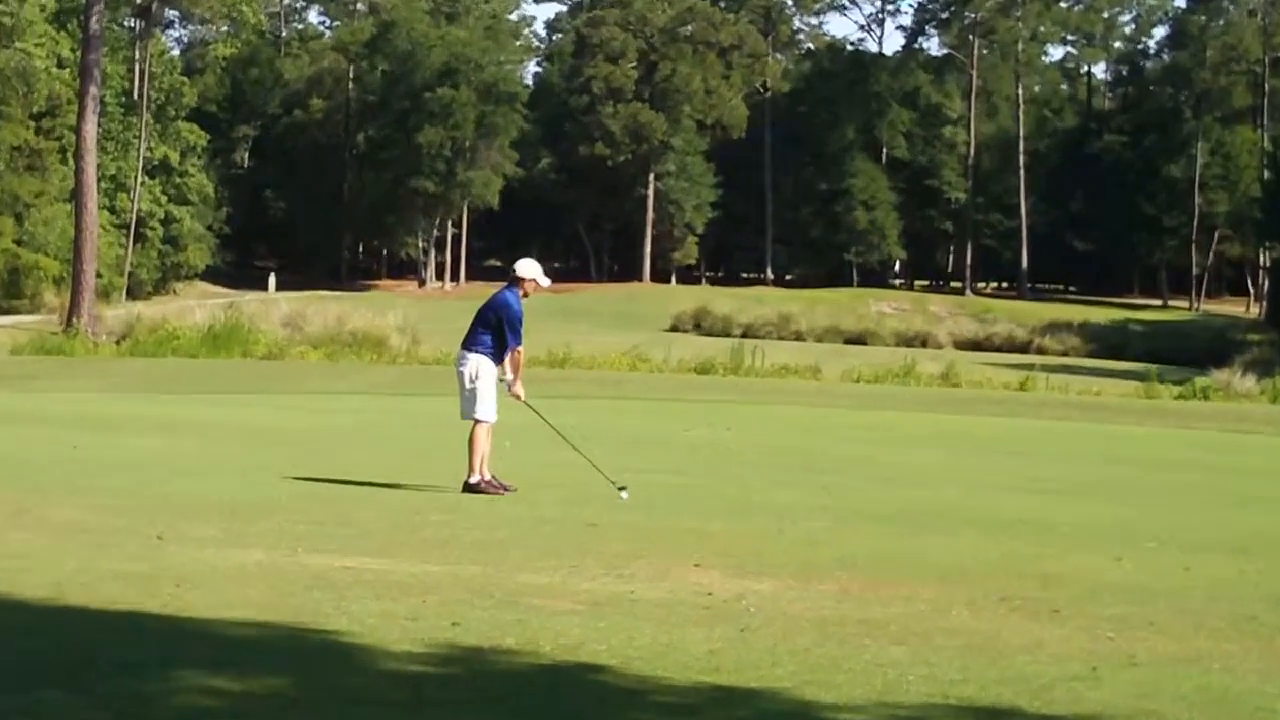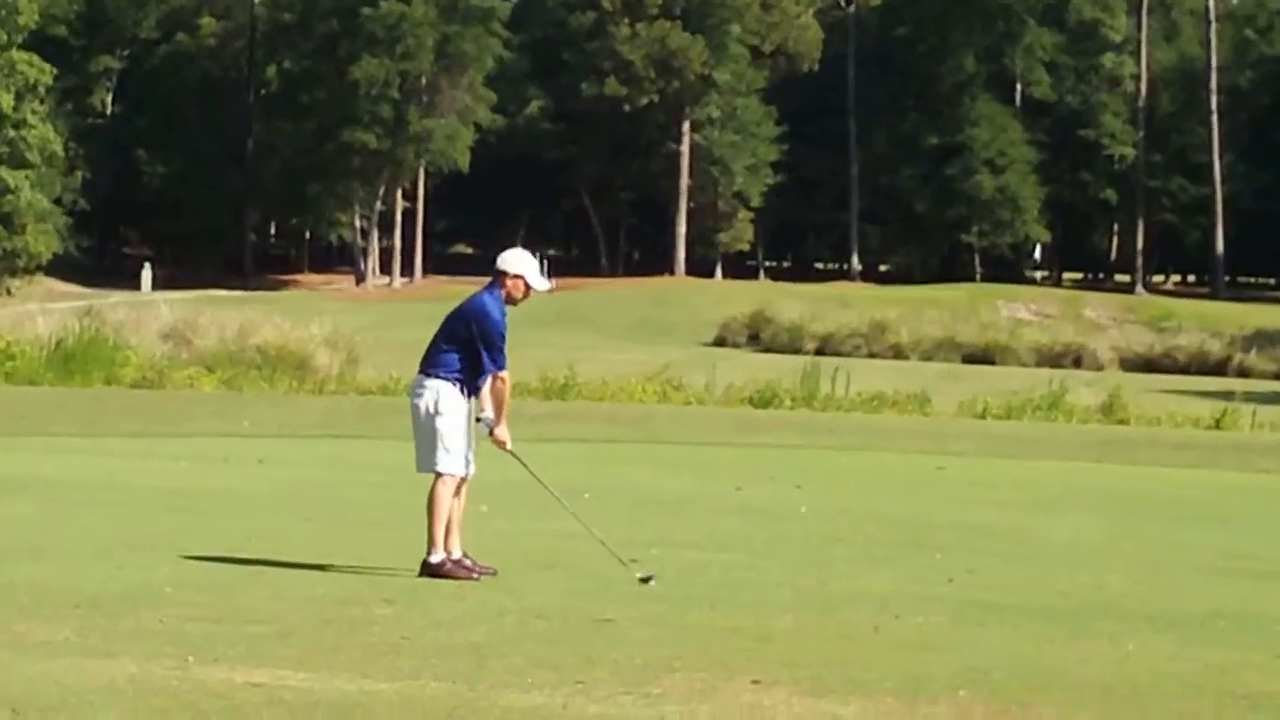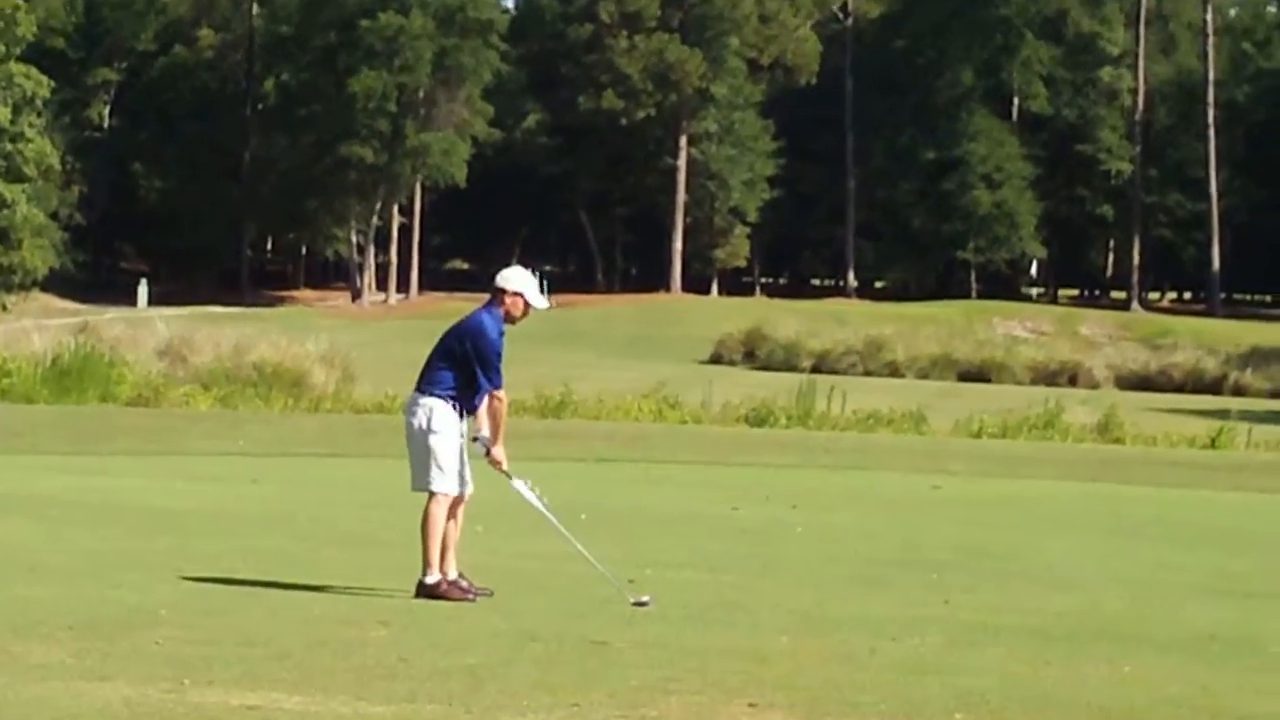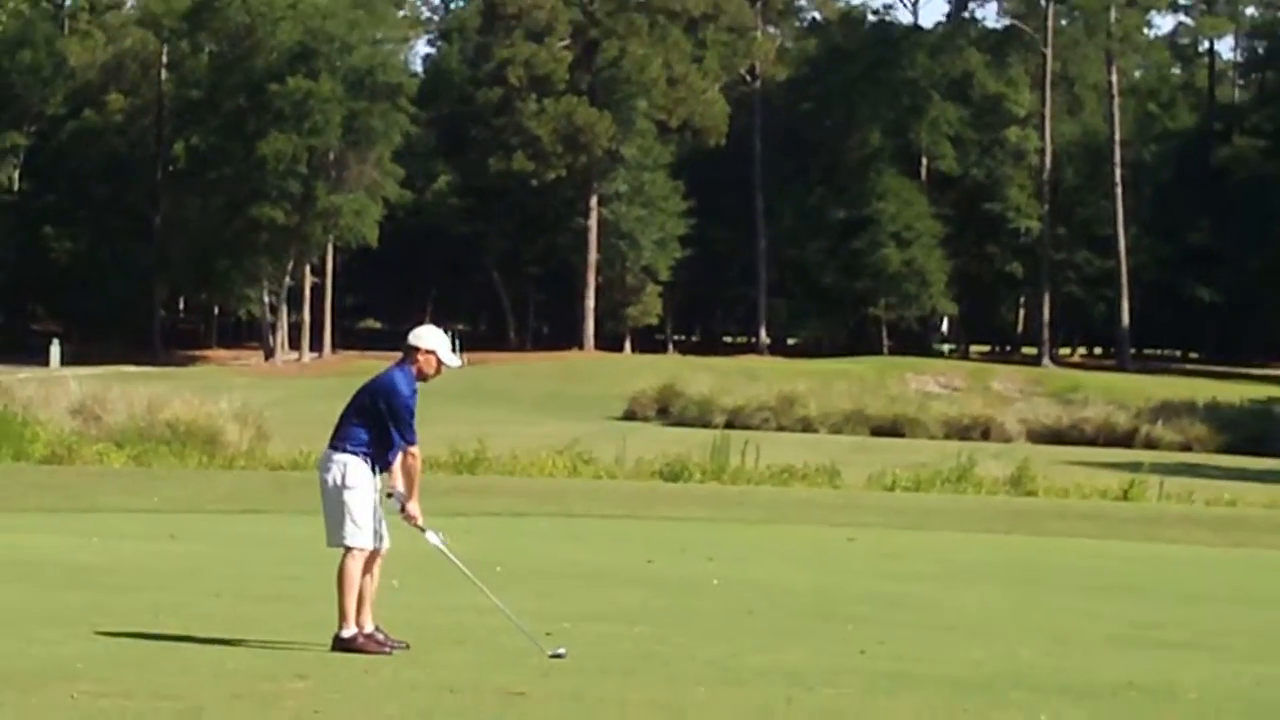
dt=0.4s
person 1, frame 1
left shoulder: (506, 298)
right shoulder: (510, 304)
left elbow: (505, 344)
right elbow: (517, 349)
left wrist: (508, 375)
right wrist: (517, 382)
left hip: (483, 361)
right hip: (478, 361)
left knee: (488, 420)
right knee: (482, 420)
person 1, frame 2
left shoulder: (486, 306)
right shoulder: (488, 311)
left elbow: (484, 369)
right elbow: (501, 376)
left wrist: (487, 413)
right wrist: (501, 424)
left hip: (453, 392)
right hip: (441, 391)
left knee: (461, 475)
right knee: (448, 474)
person 1, frame 3
left shoulder: (485, 324)
right shoulder: (485, 328)
left elbow: (482, 388)
right elbow: (498, 395)
left wrist: (484, 433)
right wrist: (498, 444)
left hip: (448, 413)
right hip: (436, 410)
left knee: (459, 494)
right knee: (442, 493)
person 1, frame 4
left shoulder: (399, 383)
right shoulder: (397, 386)
left elbow: (396, 446)
right elbow: (412, 452)
left wrist: (398, 488)
right wrist: (413, 500)
left hip: (363, 469)
right hip: (350, 466)
left knee: (376, 548)
right knee: (358, 548)
left ankle: (365, 627)
right ankle: (347, 632)
